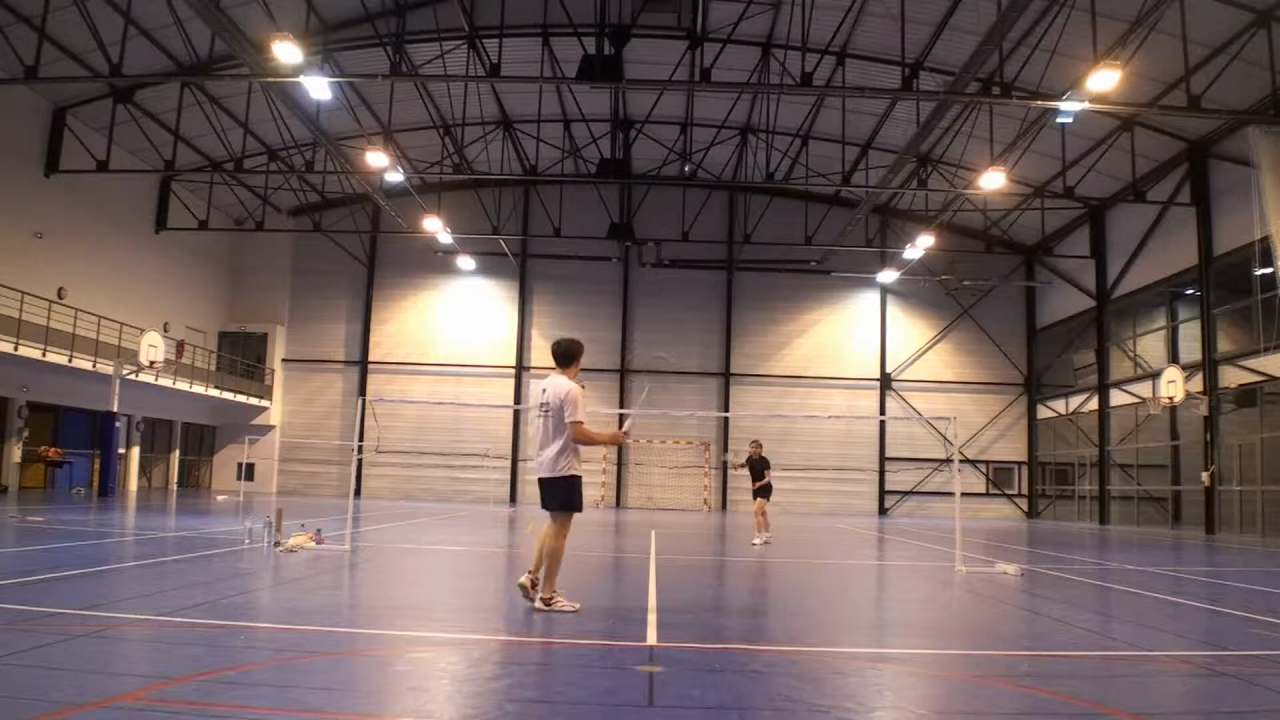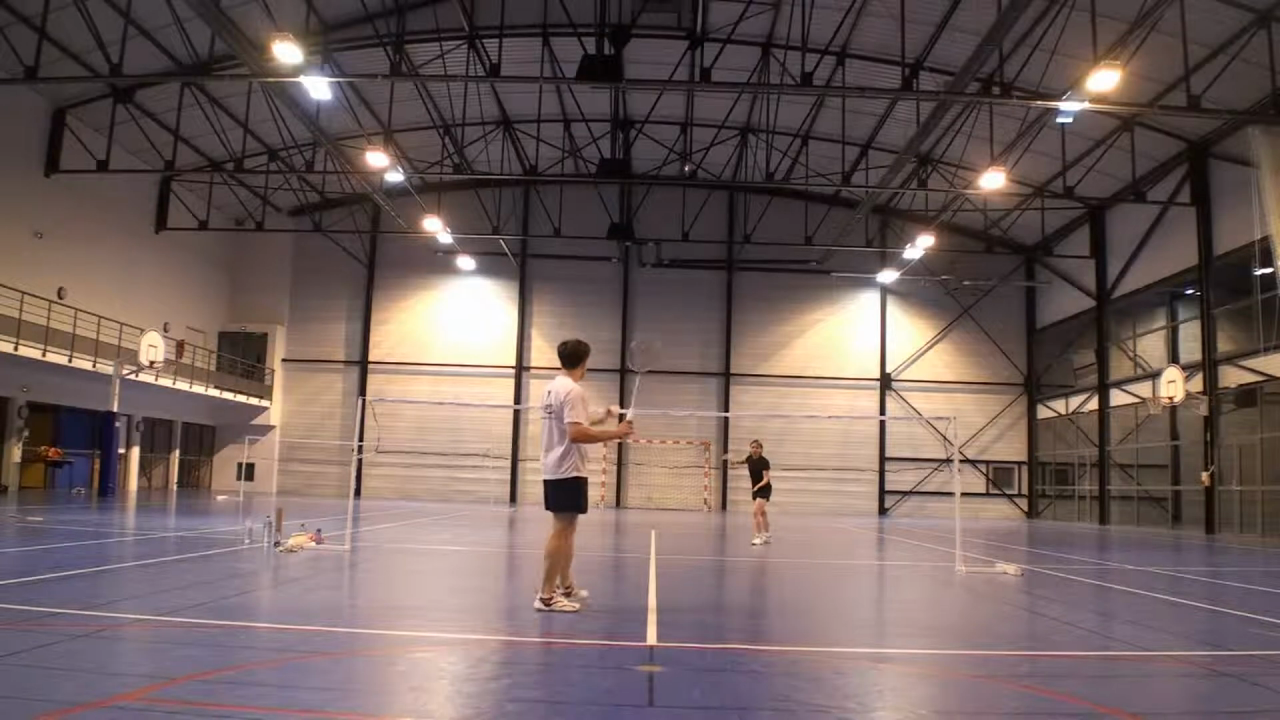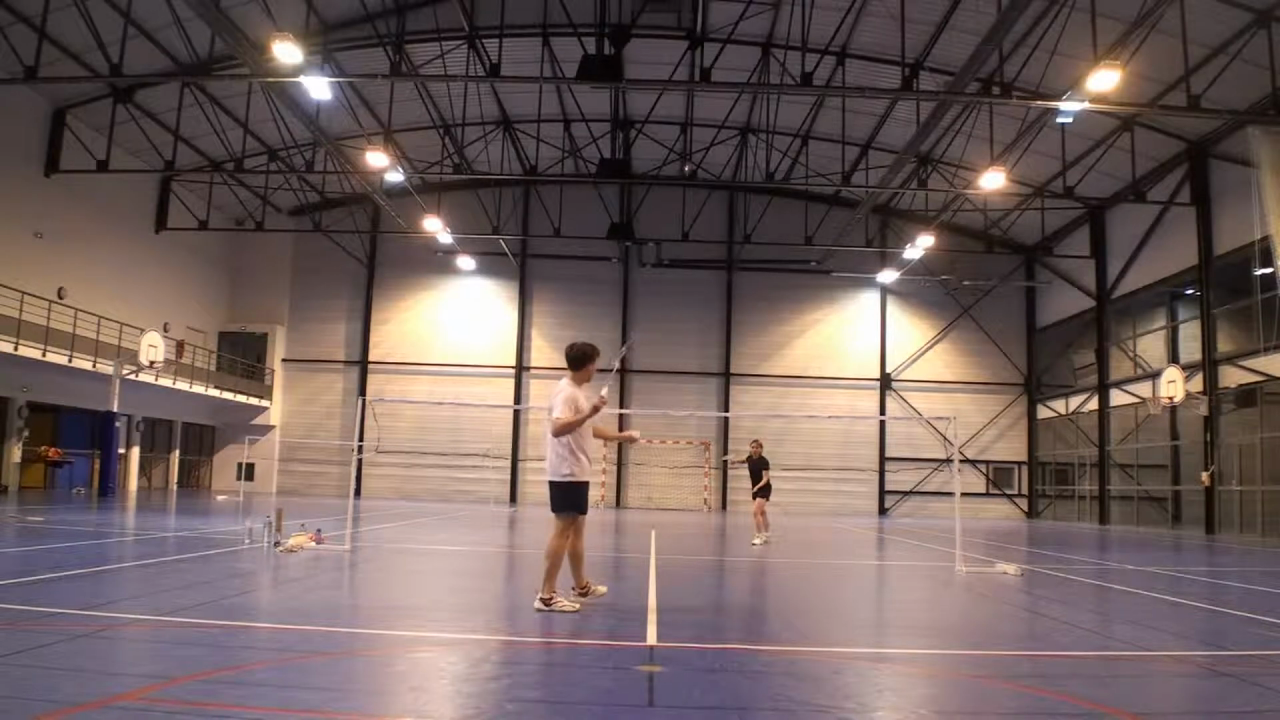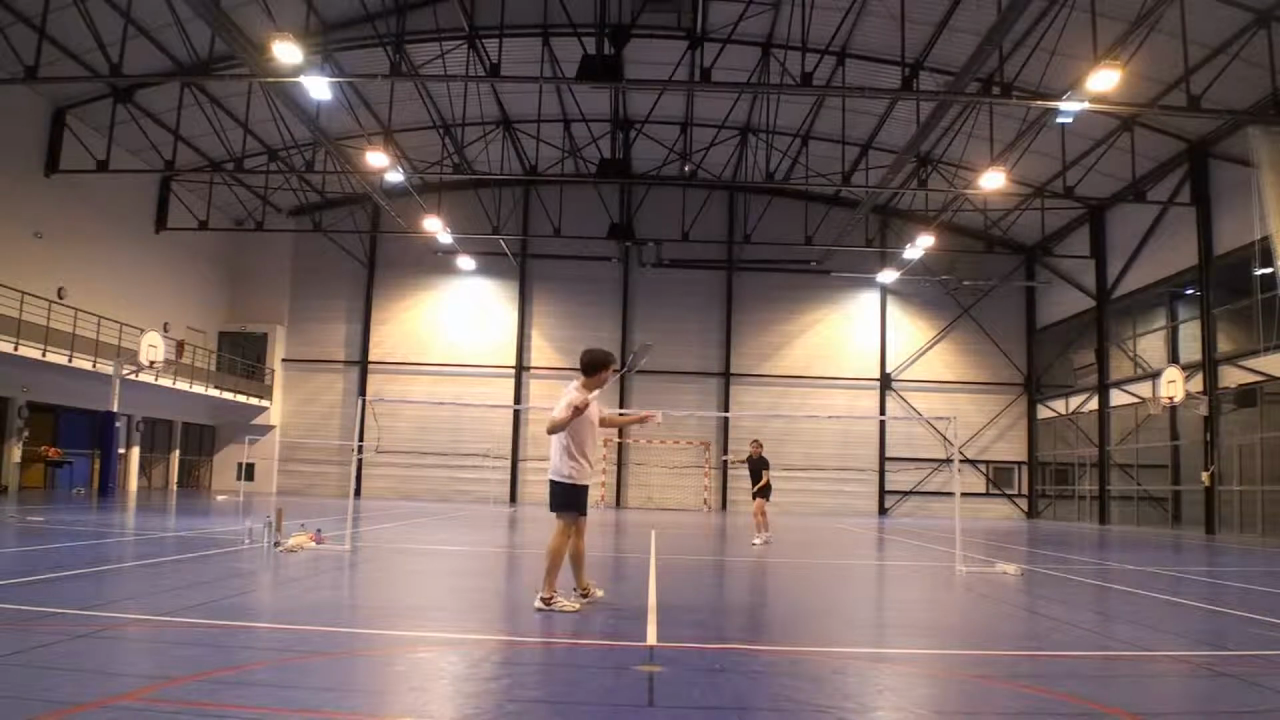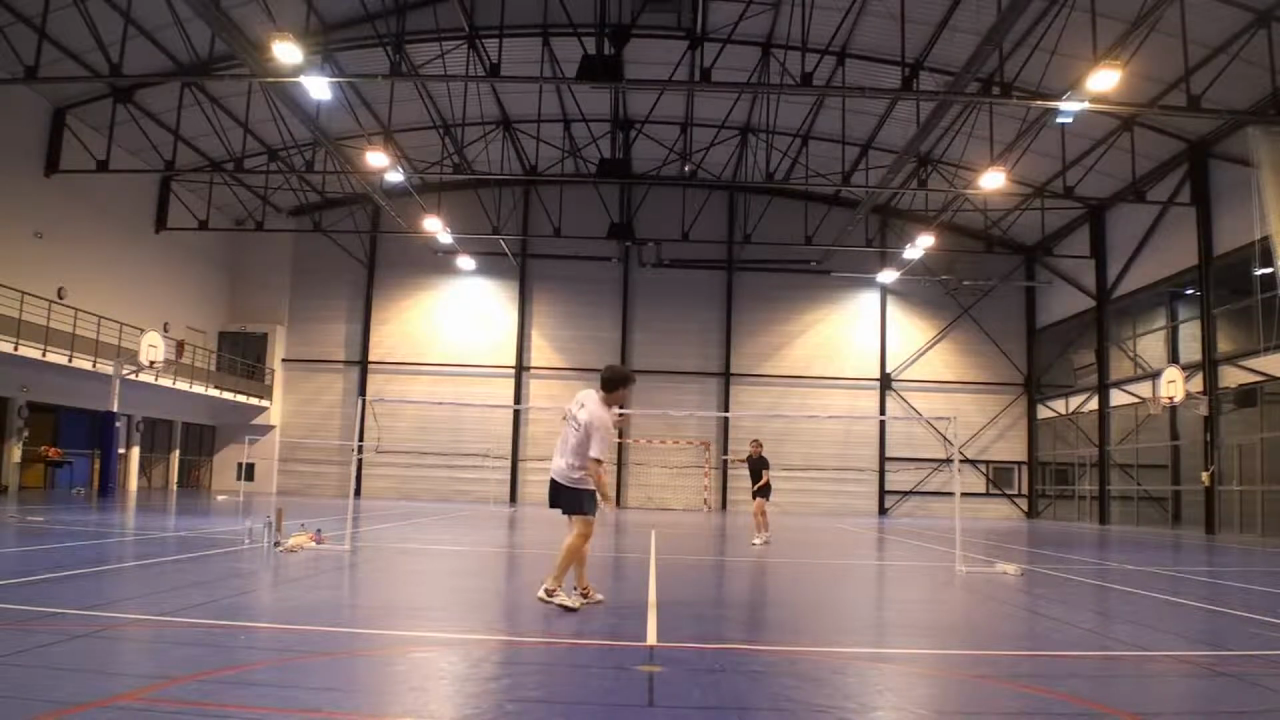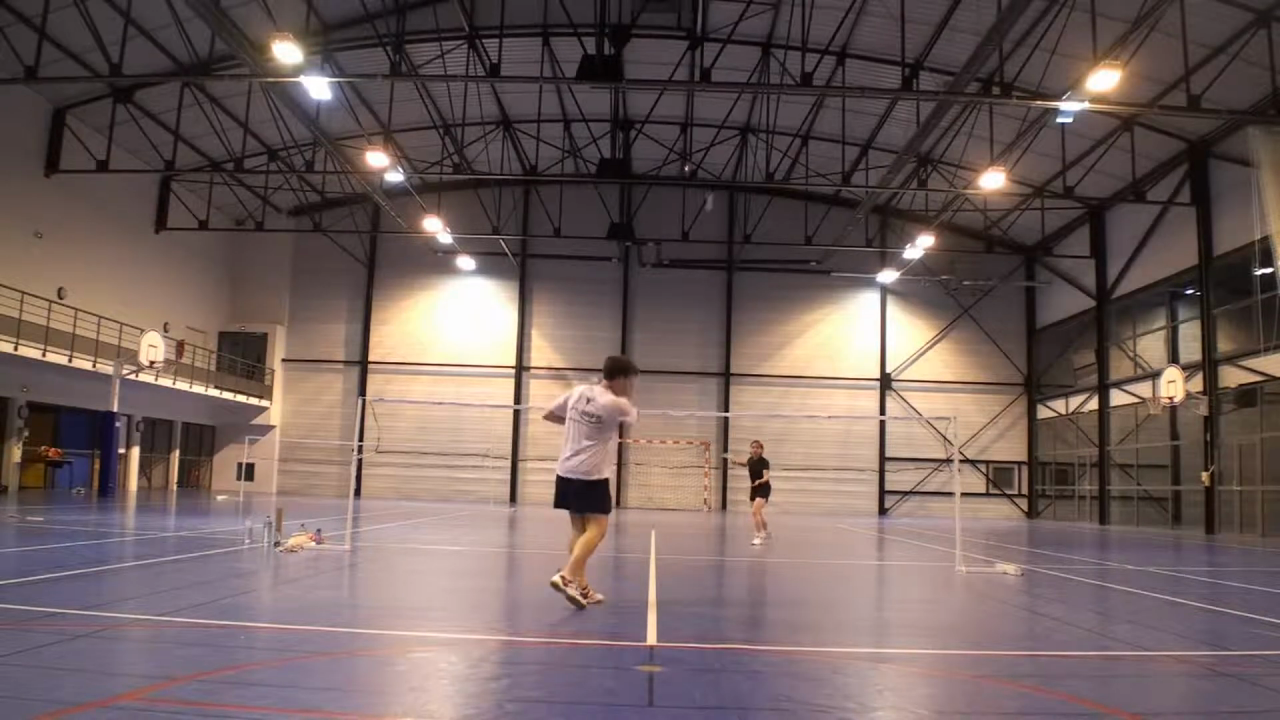
dt=0.3s
person 1, frame 1
left shoulder: (545, 386)
right shoulder: (571, 389)
right elbow: (577, 435)
right wrist: (609, 438)
left hip: (546, 467)
right hip: (564, 470)
left knee: (553, 527)
right knee: (559, 530)
left ankle: (532, 577)
right ankle: (546, 595)
person 1, frame 2
left shoulder: (552, 388)
right shoulder: (573, 391)
right elbow: (576, 435)
left wrist: (600, 417)
right wrist: (614, 433)
left hip: (553, 470)
right hip: (569, 472)
left knee: (565, 530)
right knee: (561, 531)
left ankle: (565, 586)
right ankle: (546, 596)
person 1, frame 3
left shoulder: (576, 391)
right shoulder: (566, 393)
left elbow: (585, 429)
right elbow: (557, 430)
left wrist: (618, 437)
right wrist: (588, 413)
left hip: (575, 473)
right hip: (568, 474)
left knee: (576, 529)
right knee: (563, 531)
left ankle: (581, 587)
right ankle: (546, 595)
person 1, frame 4
left shoulder: (588, 395)
right shoulder: (573, 397)
left elbow: (602, 420)
right elbow: (551, 427)
left wrist: (635, 419)
right wrist: (572, 415)
left hip: (577, 475)
right hip: (568, 475)
left knee: (578, 530)
right knee: (564, 530)
left ankle: (582, 589)
right ankle: (546, 595)
person 1, frame 5
left shoulder: (586, 395)
right shoulder: (603, 423)
right elbow: (595, 467)
right wrist: (604, 494)
left hip: (561, 474)
right hip: (578, 480)
left knee: (580, 531)
right knee: (581, 532)
left ankle: (582, 589)
right ankle: (551, 587)
person 1, frame 6
left shoulder: (577, 392)
right shoulder: (616, 405)
left elbow: (548, 415)
right elbow: (632, 414)
right wrist: (625, 397)
left hip: (566, 472)
right hip: (593, 475)
left knee: (580, 529)
right knee: (596, 529)
left ankle: (581, 588)
right ankle: (566, 576)
